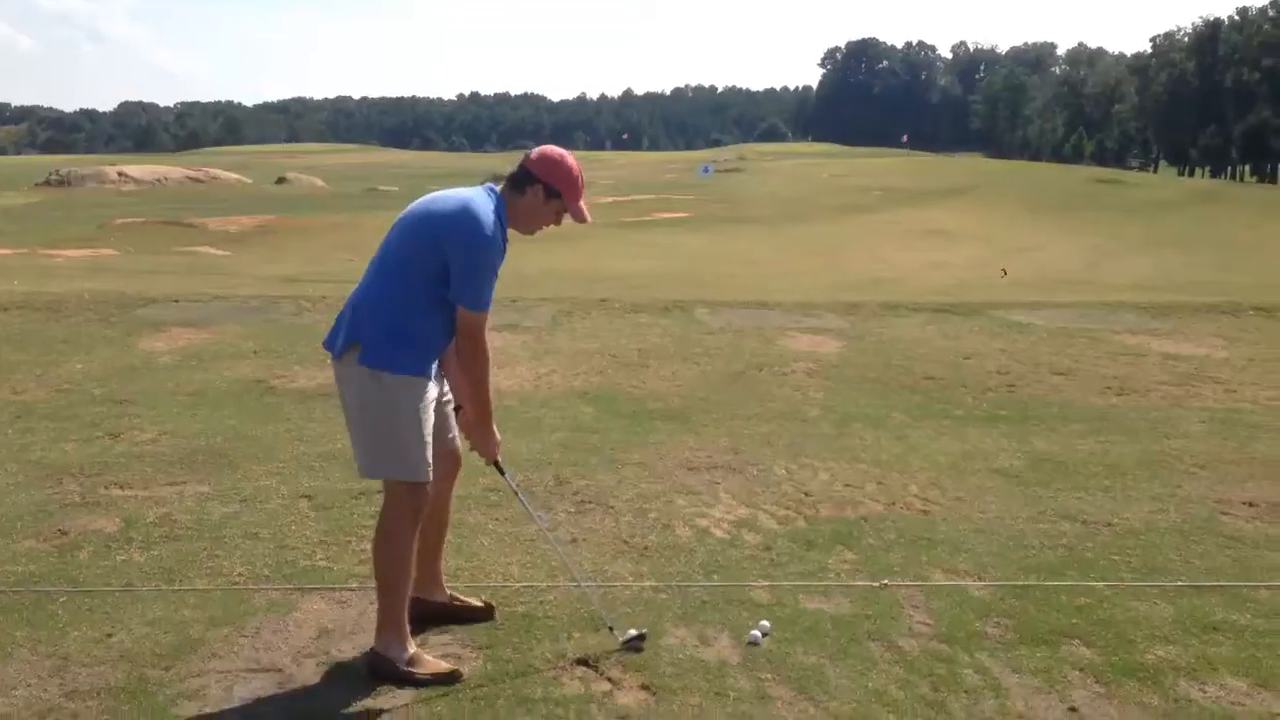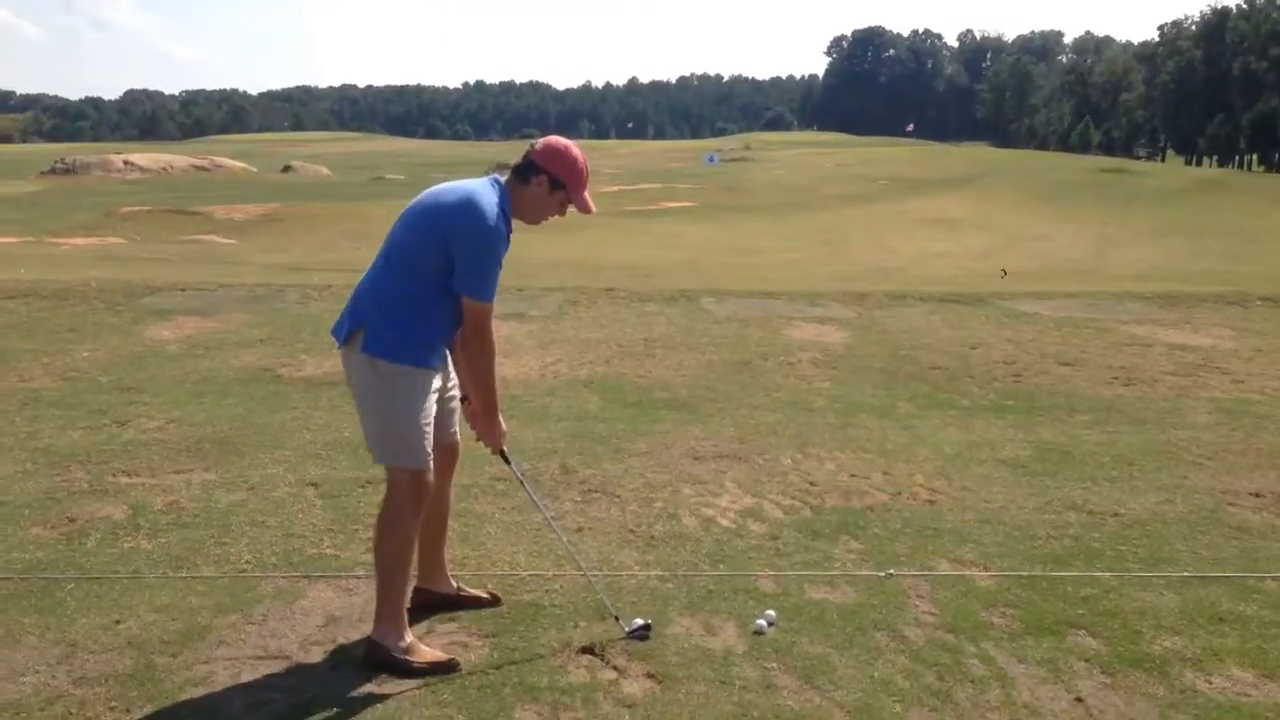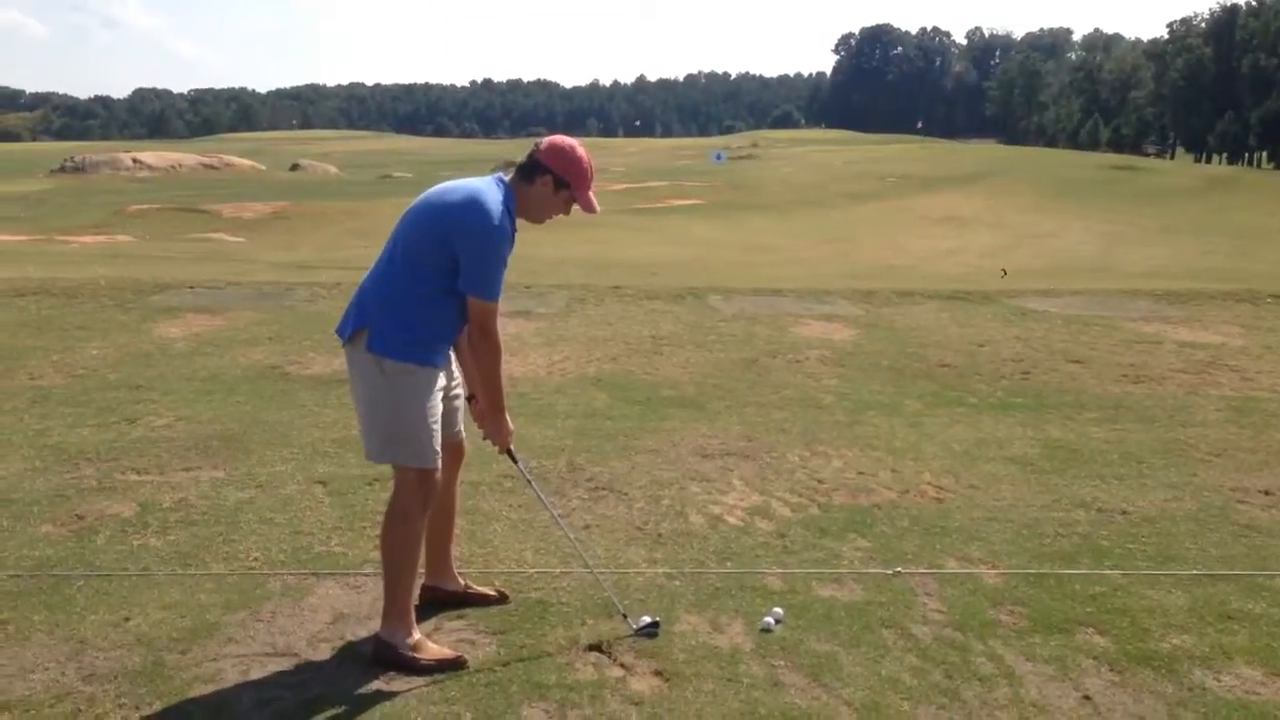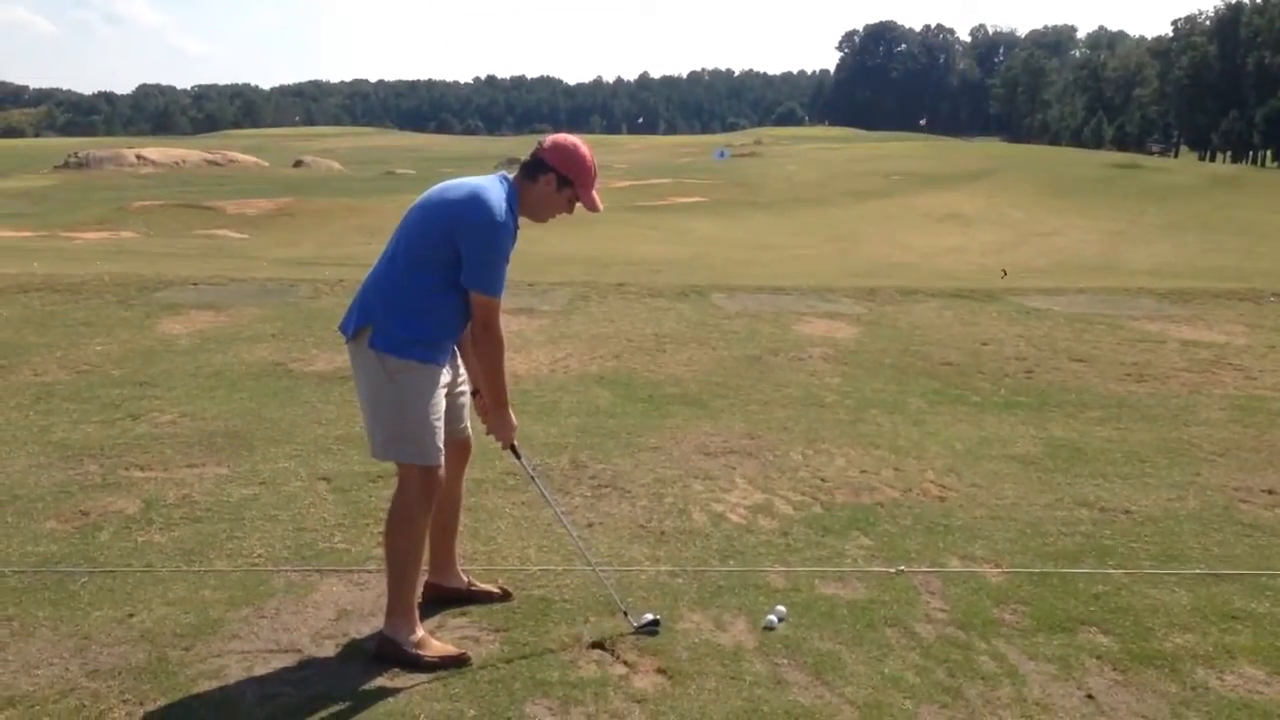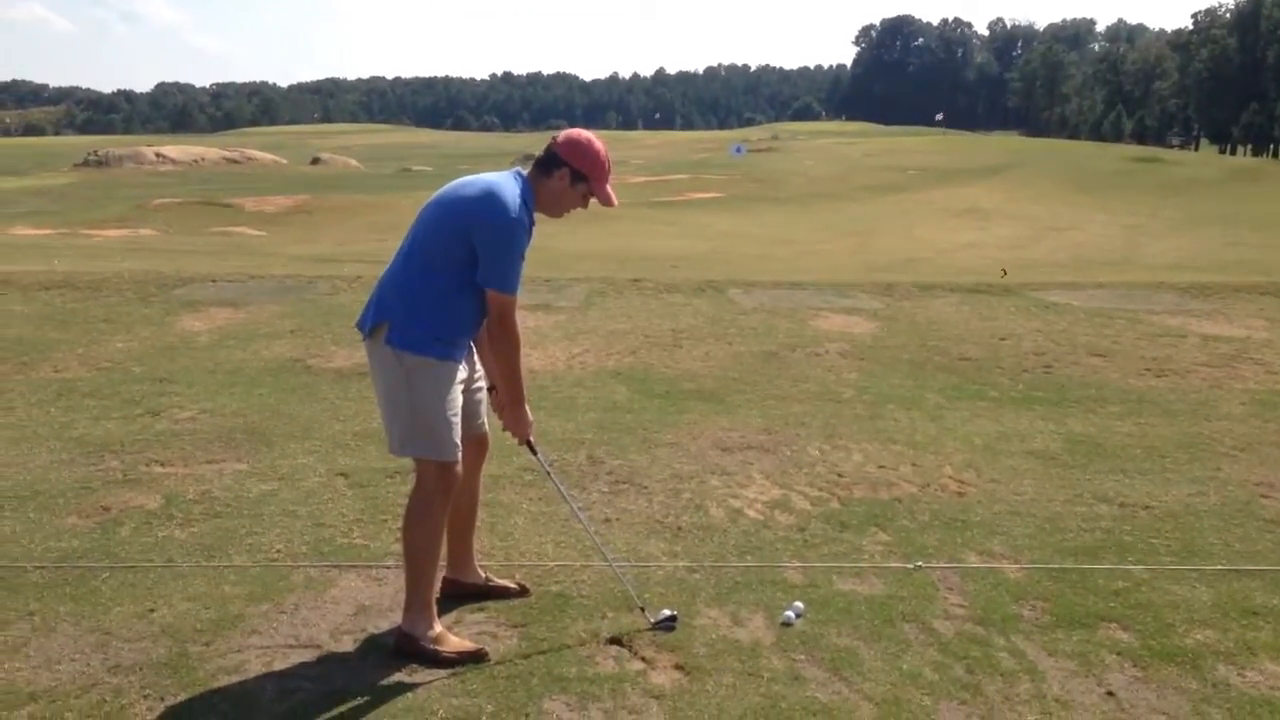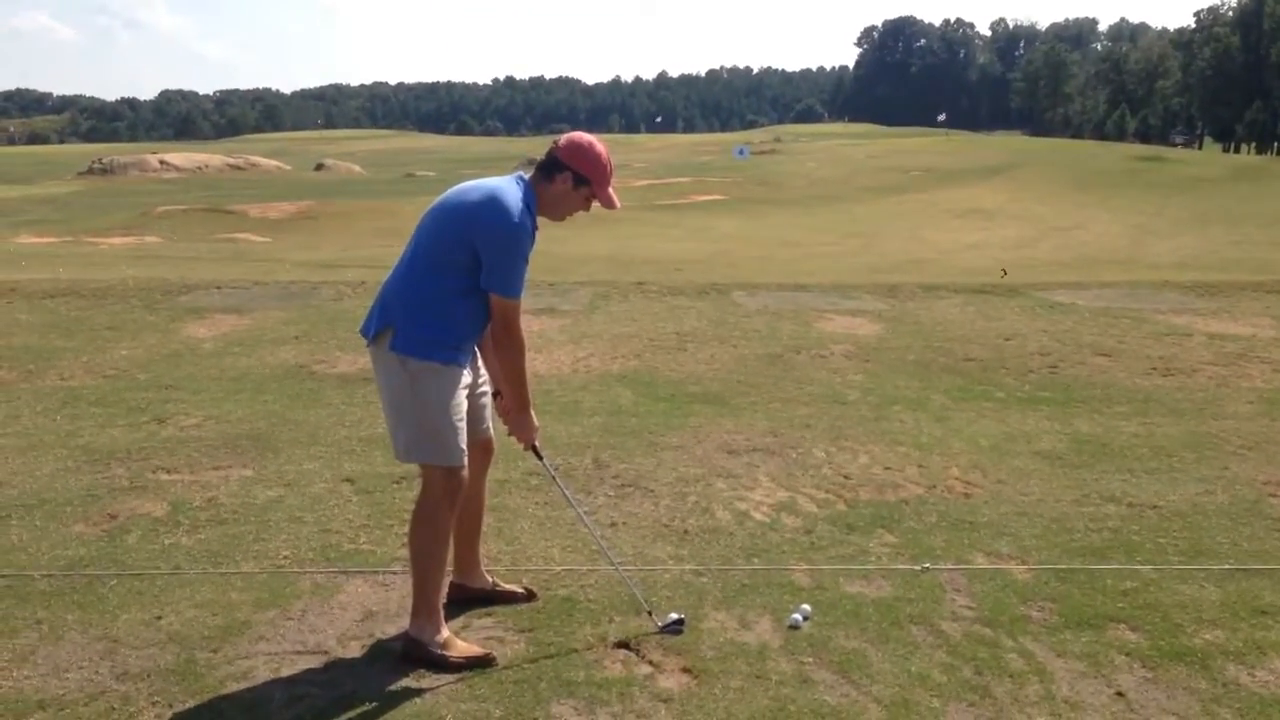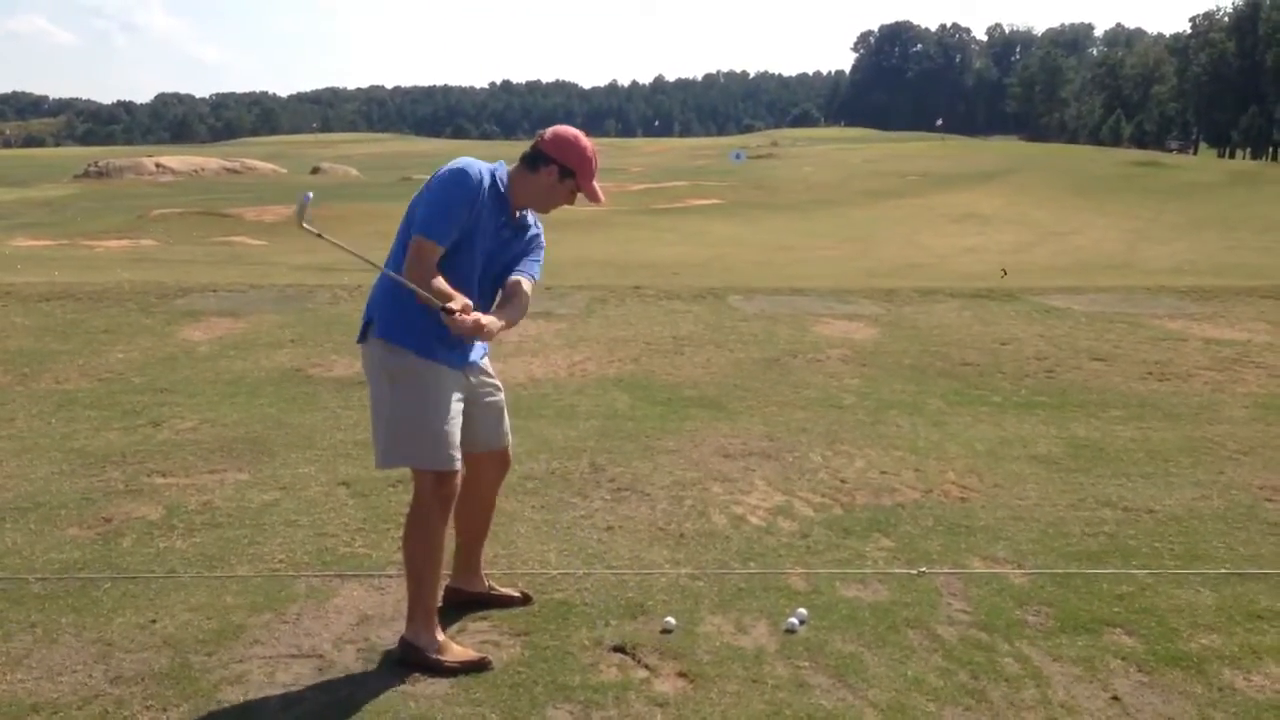
dt=0.5s
person 1, frame 1
left shoulder: (470, 209)
right shoulder: (480, 229)
right elbow: (472, 341)
left wrist: (463, 404)
right wrist: (483, 422)
left hip: (409, 355)
right hip: (381, 358)
left knee: (443, 465)
right knee: (409, 492)
left ankle: (428, 593)
right ankle: (392, 645)
person 1, frame 2
left shoulder: (478, 202)
right shoulder: (483, 219)
left elbow: (457, 318)
right elbow: (477, 331)
left wrist: (471, 395)
right wrist: (490, 413)
left hip: (418, 344)
right hip: (389, 349)
left knee: (442, 459)
right knee: (412, 481)
left ankle: (432, 582)
right ankle: (387, 635)
person 1, frame 3
left shoulder: (482, 200)
right shoulder: (488, 219)
left elbow: (460, 317)
right elbow: (484, 331)
left wrist: (475, 393)
right wrist: (497, 412)
left hip: (423, 344)
right hip: (392, 348)
left knee: (448, 456)
right knee: (418, 479)
left ankle: (440, 579)
right ankle: (396, 632)
person 1, frame 4
left shoulder: (486, 199)
right shoulder: (491, 214)
left elbow: (464, 313)
right elbow: (486, 326)
left wrist: (480, 389)
right wrist: (500, 407)
left hip: (427, 341)
right hip: (395, 345)
left knee: (454, 452)
right knee: (422, 477)
left ankle: (443, 576)
right ankle: (399, 628)
person 1, frame 5
left shoulder: (502, 196)
right shoulder: (506, 212)
left elbow: (482, 311)
right elbow: (503, 323)
left wrist: (496, 385)
right wrist: (517, 404)
left hip: (445, 338)
right hip: (412, 341)
left knee: (472, 450)
right knee: (440, 471)
left ankle: (461, 571)
right ankle: (417, 623)
person 1, frame 6
left shoulder: (505, 201)
right shoulder: (509, 218)
left elbow: (486, 314)
right elbow: (507, 328)
left wrist: (501, 388)
right wrist: (522, 409)
left hip: (447, 343)
right hip: (415, 347)
left knee: (476, 454)
right knee: (446, 479)
left ankle: (468, 576)
right ankle: (425, 629)
person 1, frame 7
left shoulder: (530, 233)
right shoulder: (463, 182)
left elbow: (518, 297)
right elbow: (414, 271)
left wrist: (487, 320)
right wrist: (454, 304)
left hip: (464, 354)
right hip: (405, 349)
left knee: (492, 461)
right knee: (439, 485)
left ankle: (466, 580)
right ankle: (420, 633)
